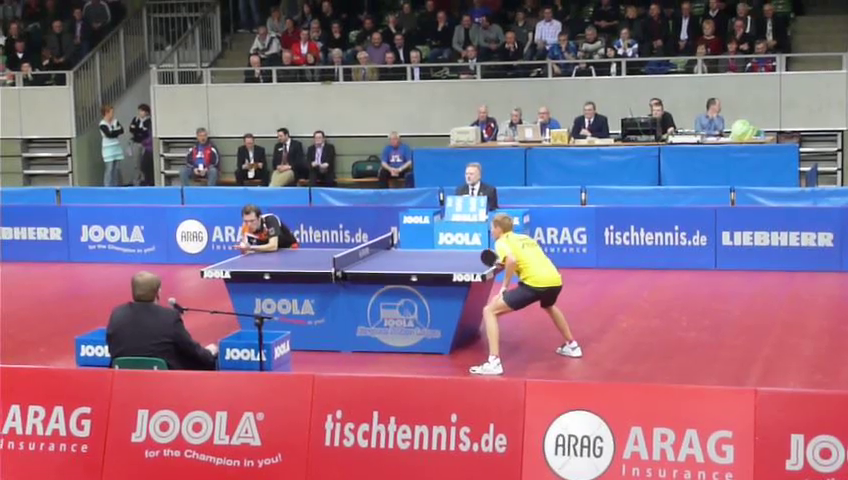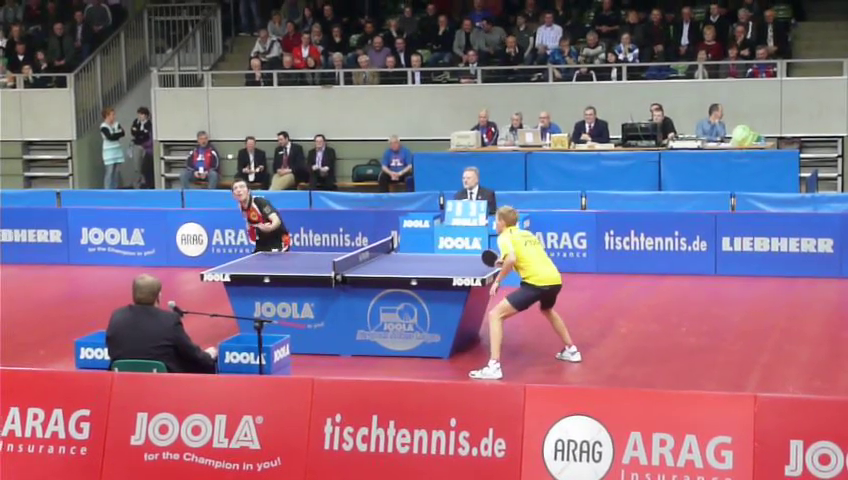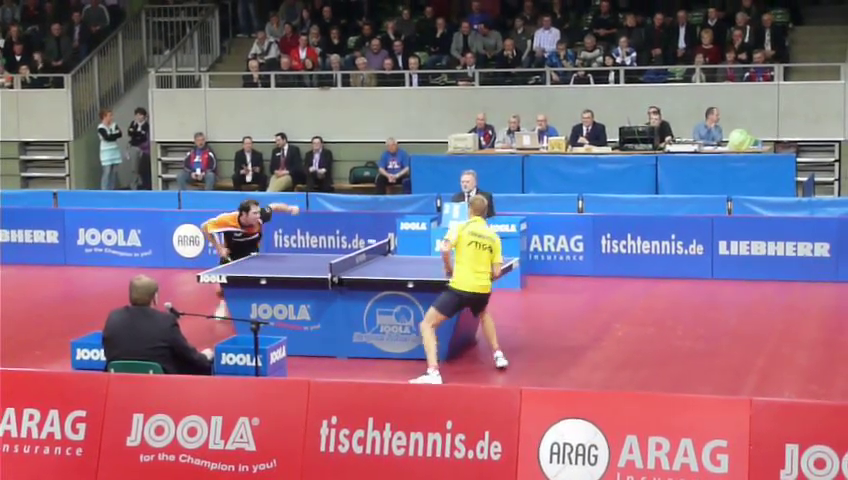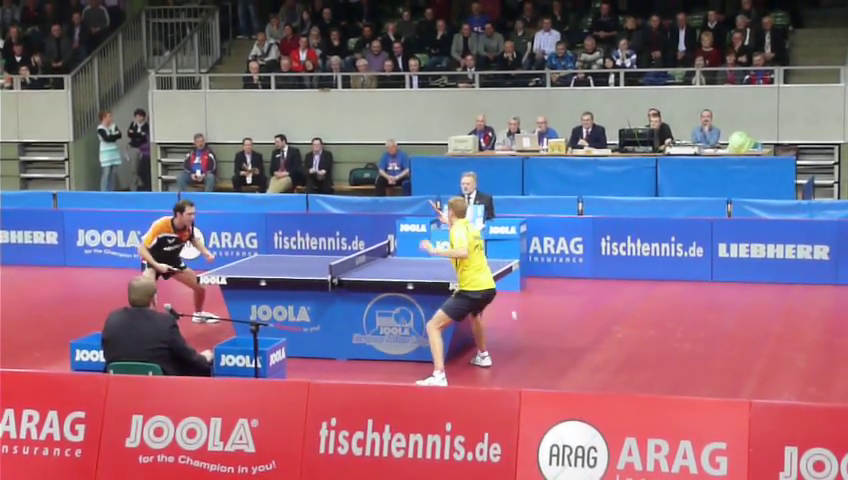
dt=0.7s
person 1, frame 1
left shoulder: (501, 242)
right shoulder: (525, 238)
left elbow: (512, 260)
left wrist: (505, 286)
right wrist: (504, 264)
left hip: (535, 284)
right hip: (555, 281)
left knee: (489, 311)
right knee: (549, 307)
left ankle: (494, 362)
right ankle: (572, 345)
person 1, frame 2
left shoulder: (505, 237)
right shoulder: (527, 234)
left elbow: (511, 259)
left wrist: (497, 281)
right wrist: (506, 264)
left hip: (536, 283)
right hip: (554, 280)
left knee: (495, 315)
right knee: (547, 311)
left ankle: (494, 366)
right ankle: (571, 350)
person 1, frame 3
left shoulder: (461, 227)
right shoulder: (494, 237)
left elbow: (445, 250)
right elbow: (497, 273)
left wrist: (448, 268)
left hip: (460, 288)
right hip: (483, 289)
left knee: (427, 325)
right knee: (483, 314)
left ankle: (433, 373)
right ankle: (498, 355)
person 1, frame 4
left shoulder: (457, 229)
right shoulder: (473, 230)
left elbow: (462, 253)
left wrist: (434, 250)
right wrist: (446, 222)
left hip: (472, 290)
right hip: (488, 288)
left knee: (433, 327)
right knee: (474, 314)
left ankle: (439, 375)
right ankle: (483, 355)
